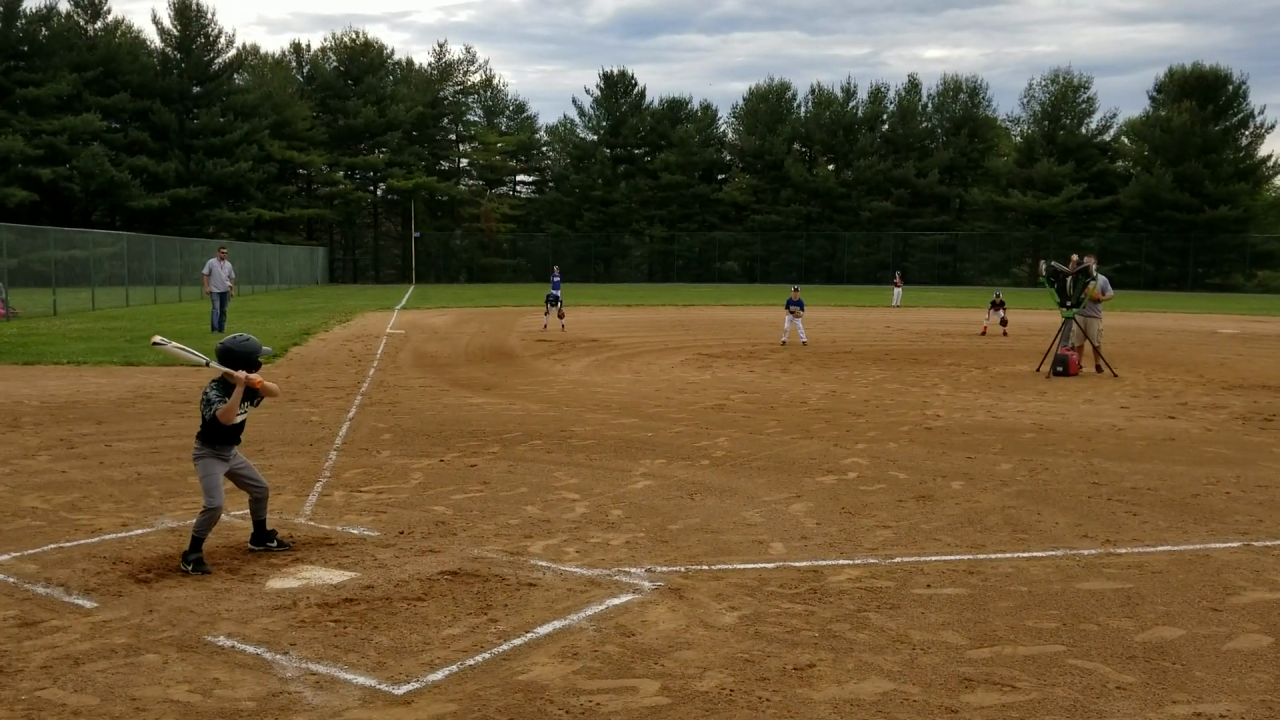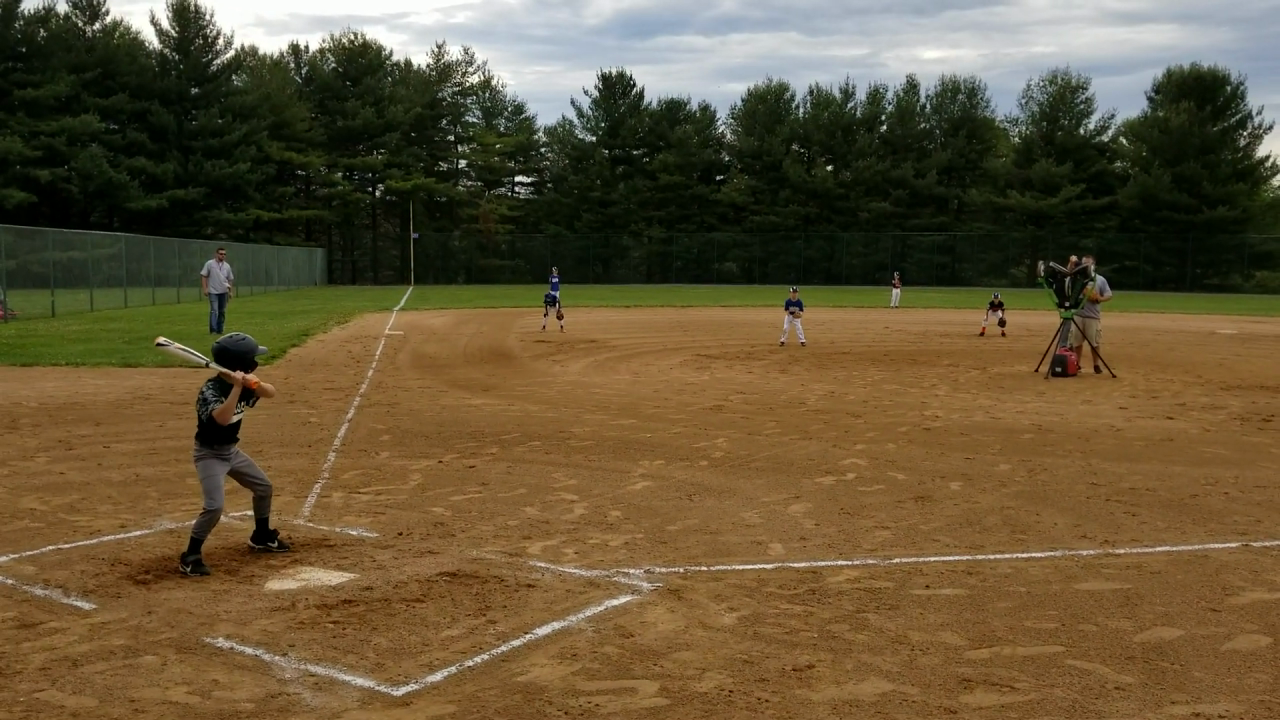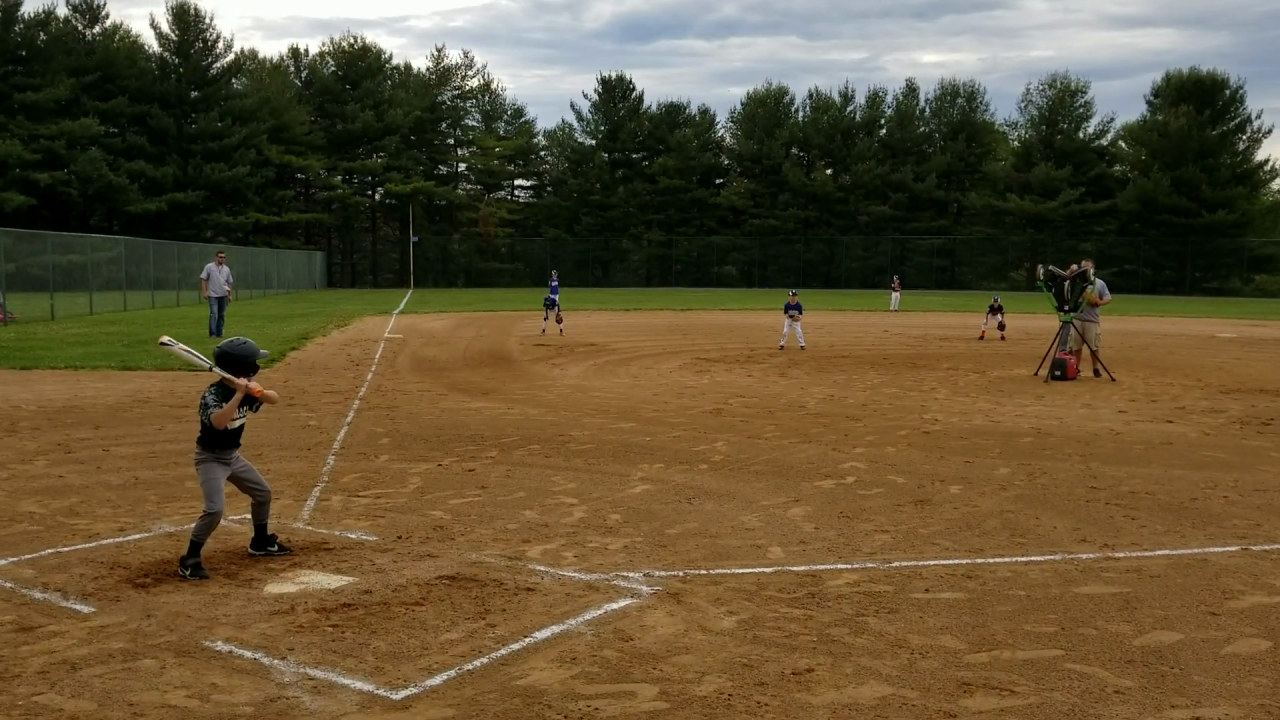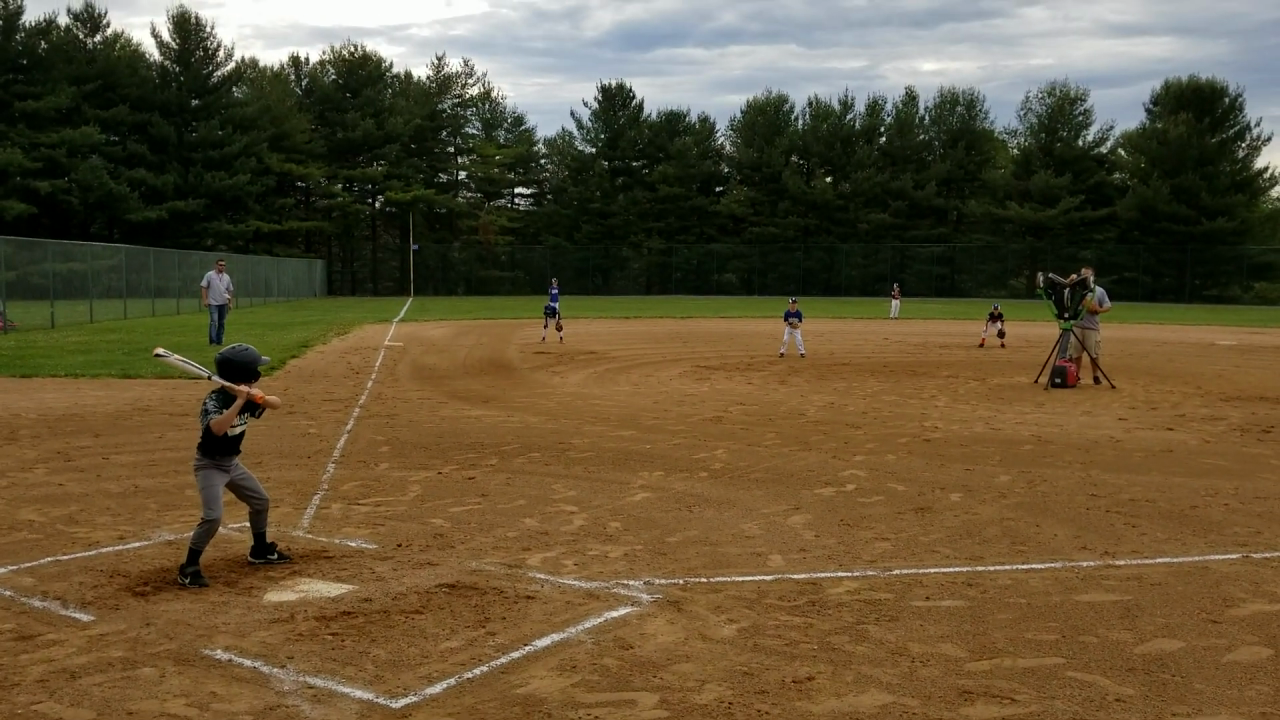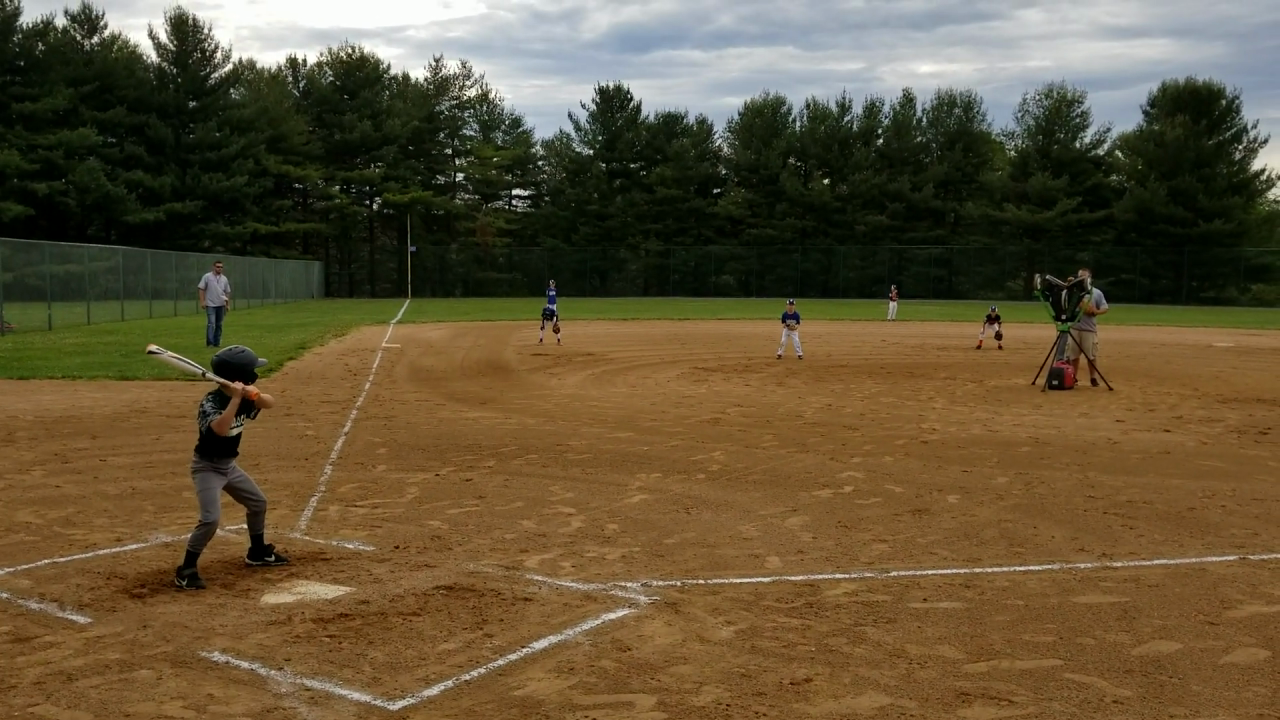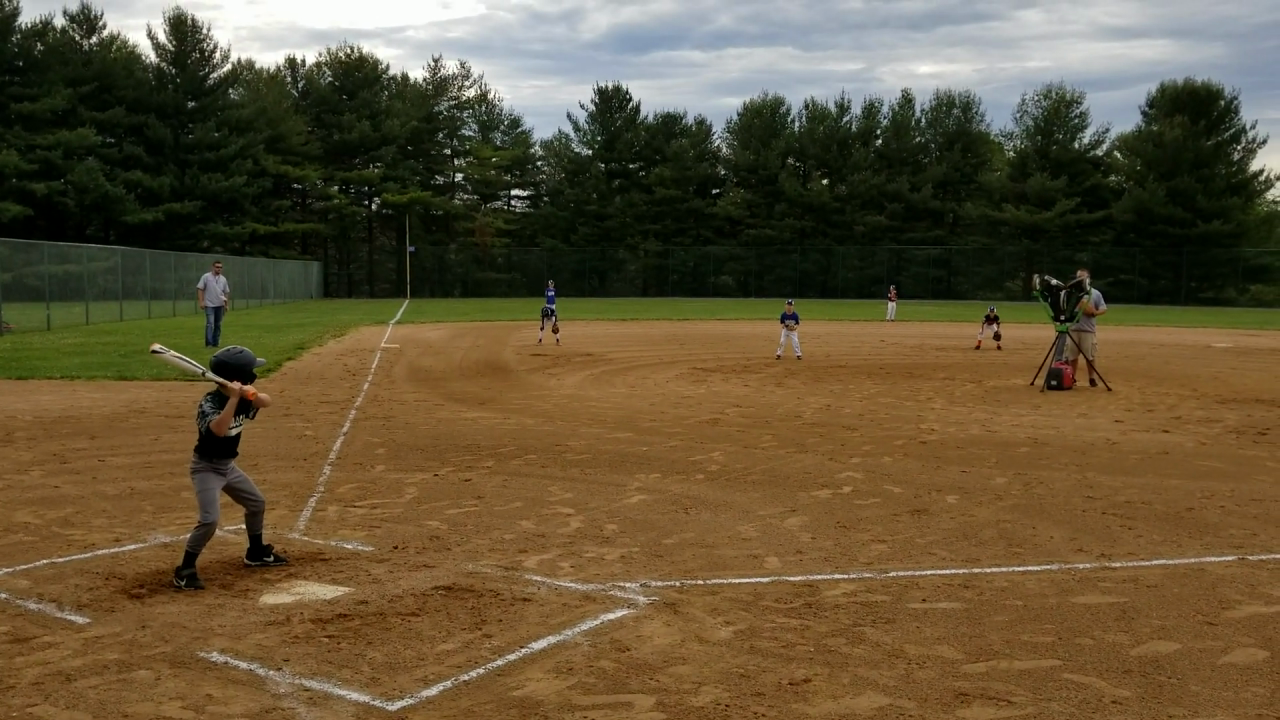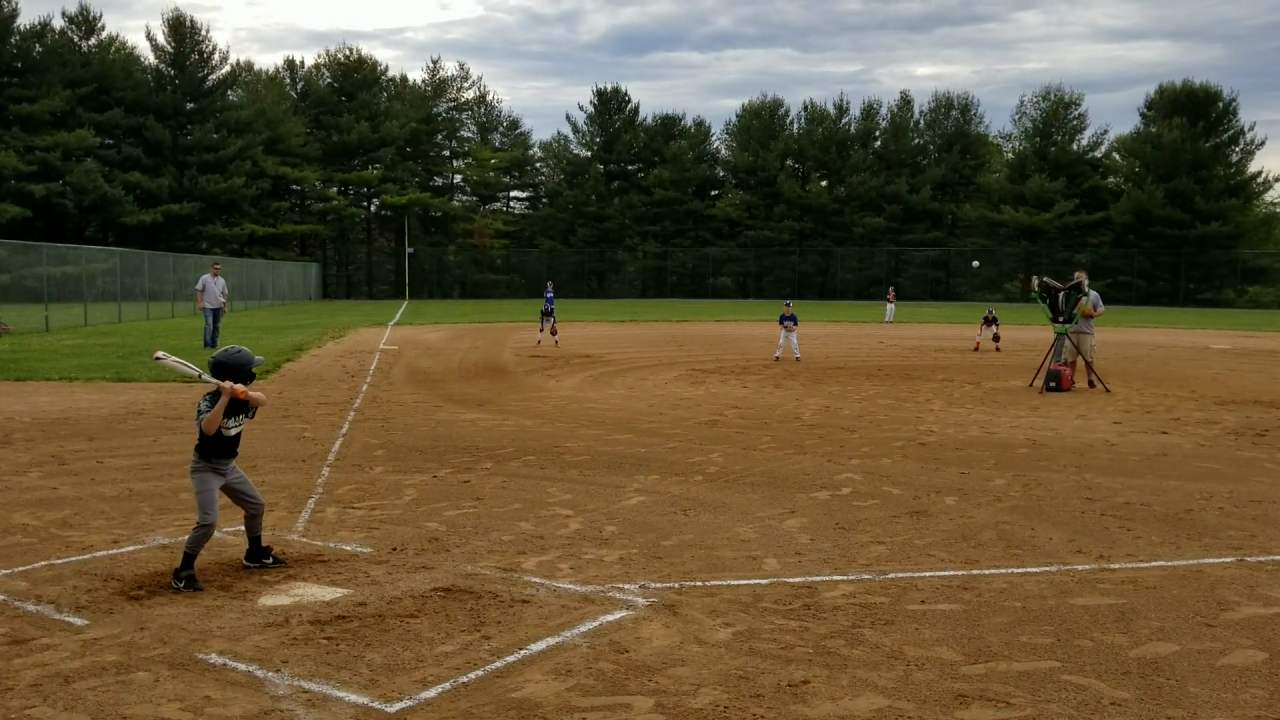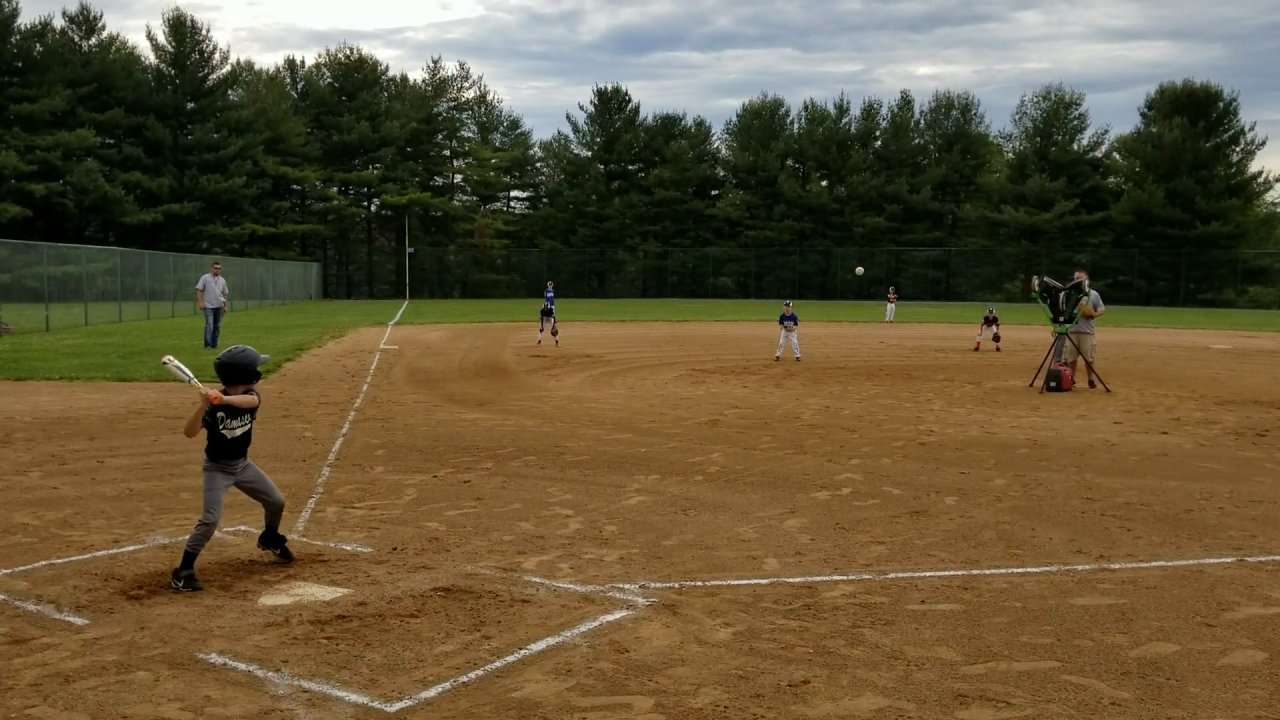
dt=0.2s
person 1, frame 1
left shoulder: (246, 385)
right shoulder: (214, 390)
left elbow: (275, 391)
right elbow: (226, 418)
left wrist: (259, 383)
right wrist: (239, 387)
left hip: (231, 452)
right hip: (208, 454)
left knee: (260, 489)
right knee: (214, 504)
left ankle: (260, 537)
right ankle: (191, 555)
person 1, frame 2
left shoulder: (242, 384)
right shoulder: (210, 389)
left elbow: (271, 392)
right elbow: (222, 418)
left wrist: (254, 383)
right wrist: (236, 387)
left hip: (231, 451)
right hip: (209, 454)
left knee: (264, 487)
right knee: (215, 506)
left ankle: (262, 536)
right ankle: (190, 557)
person 1, frame 3
left shoulder: (245, 390)
right shoulder: (213, 394)
left elbow: (274, 399)
right elbow: (218, 423)
left wrist: (259, 391)
right wrist: (238, 394)
left hip: (232, 455)
right hip: (210, 458)
left knee: (263, 493)
right knee: (215, 509)
left ankle: (261, 542)
right ankle: (190, 559)
person 1, frame 4
left shoulder: (247, 397)
right shoulder: (214, 401)
left elbow: (277, 404)
right elbow: (217, 429)
left wrist: (261, 398)
right wrist: (239, 401)
left hip: (232, 462)
right hip: (209, 465)
left knee: (260, 502)
right knee: (212, 517)
left ankle: (260, 550)
right ankle: (189, 568)
person 1, frame 5
left shoulder: (243, 398)
right shoulder: (210, 402)
left elbow: (270, 402)
right elbow: (220, 429)
left wrist: (255, 395)
right wrist: (236, 399)
left hip: (229, 465)
right hip: (207, 467)
left knee: (258, 503)
right knee: (210, 519)
left ankle: (258, 552)
right ankle: (186, 570)
person 1, frame 6
left shoulder: (241, 398)
right shoulder: (209, 403)
left elbow: (267, 402)
right elbow: (219, 429)
left wrist: (251, 395)
right wrist: (234, 398)
left hip: (228, 465)
right hip: (206, 467)
left knee: (257, 503)
right knee: (209, 520)
left ankle: (256, 552)
right ankle: (185, 570)
person 1, frame 7
left shoulder: (240, 398)
right shoulder: (209, 402)
left elbow: (262, 400)
right elbow: (208, 429)
left wrist: (244, 393)
right wrist: (225, 397)
left hip: (229, 466)
right hip: (206, 467)
left knee: (256, 506)
right knee: (208, 521)
left ankle: (255, 554)
right ankle: (183, 572)
person 1, frame 8
left shoulder: (247, 396)
right shoulder: (212, 403)
left elbow: (252, 401)
right elbow: (190, 432)
left wrist: (224, 399)
right wrist: (203, 405)
left hip: (243, 464)
right hip: (217, 468)
left knee: (276, 502)
right knee: (210, 520)
left ankle: (270, 539)
right ankle: (183, 571)
